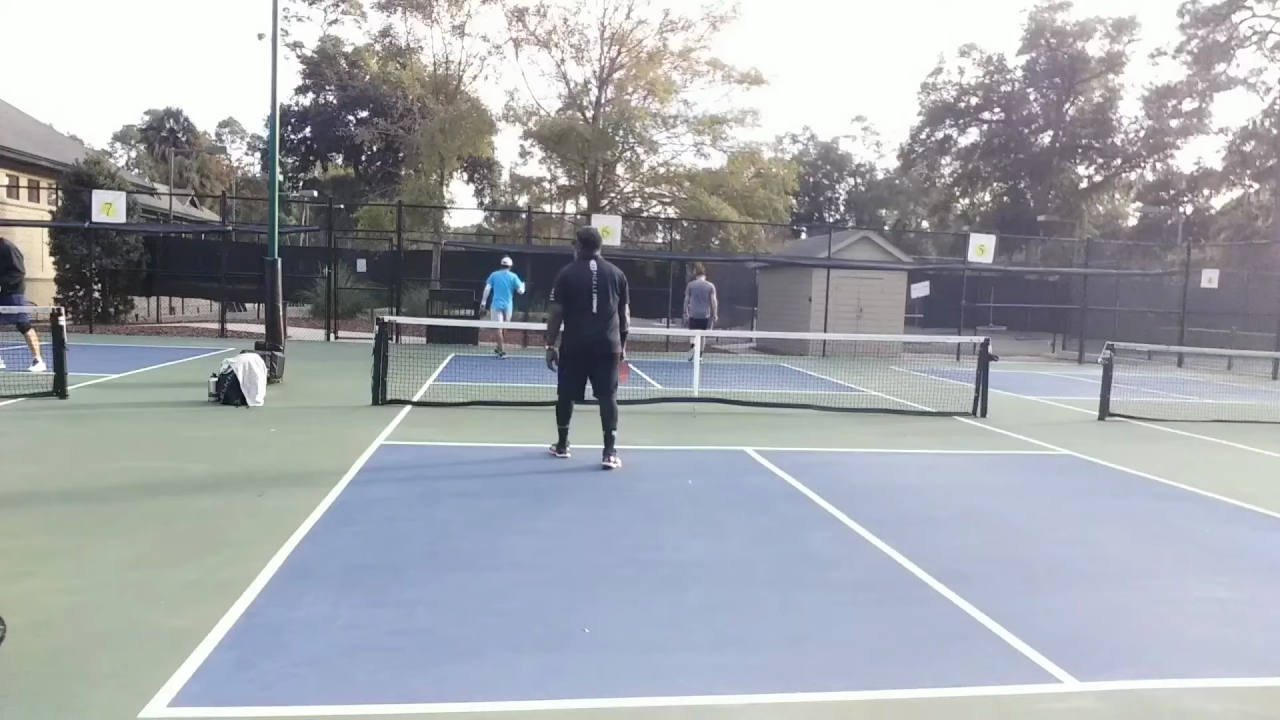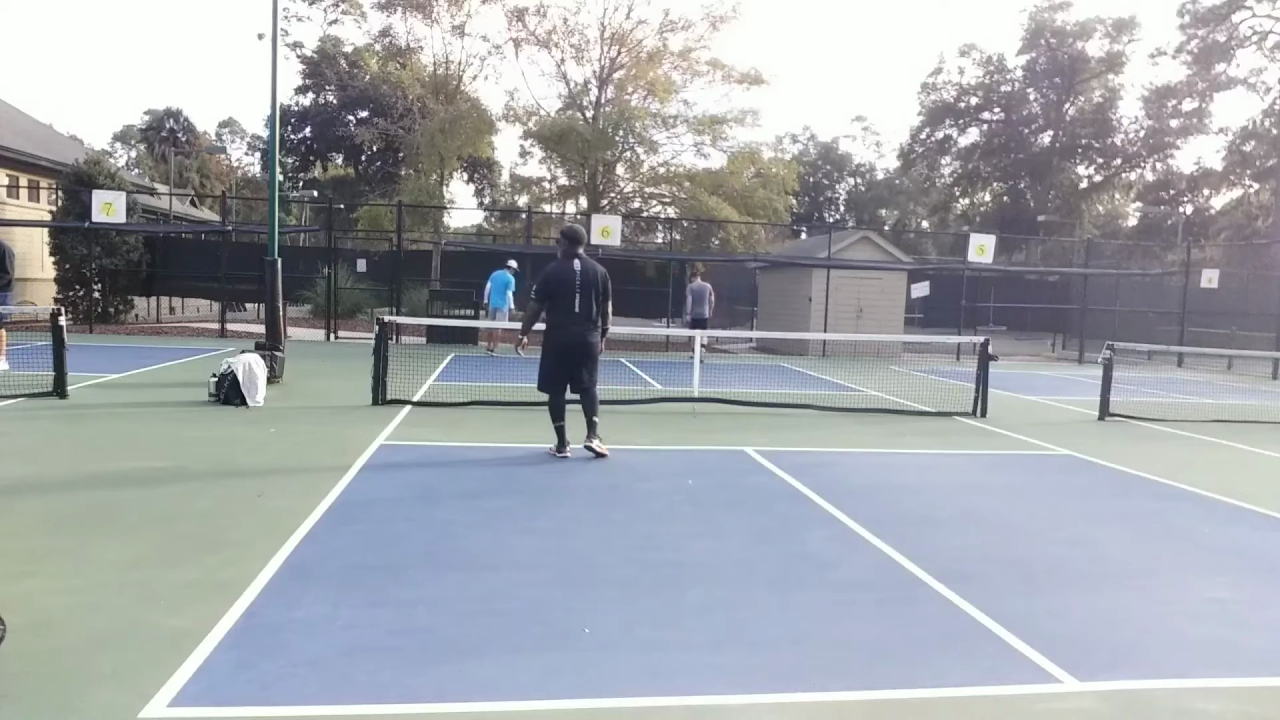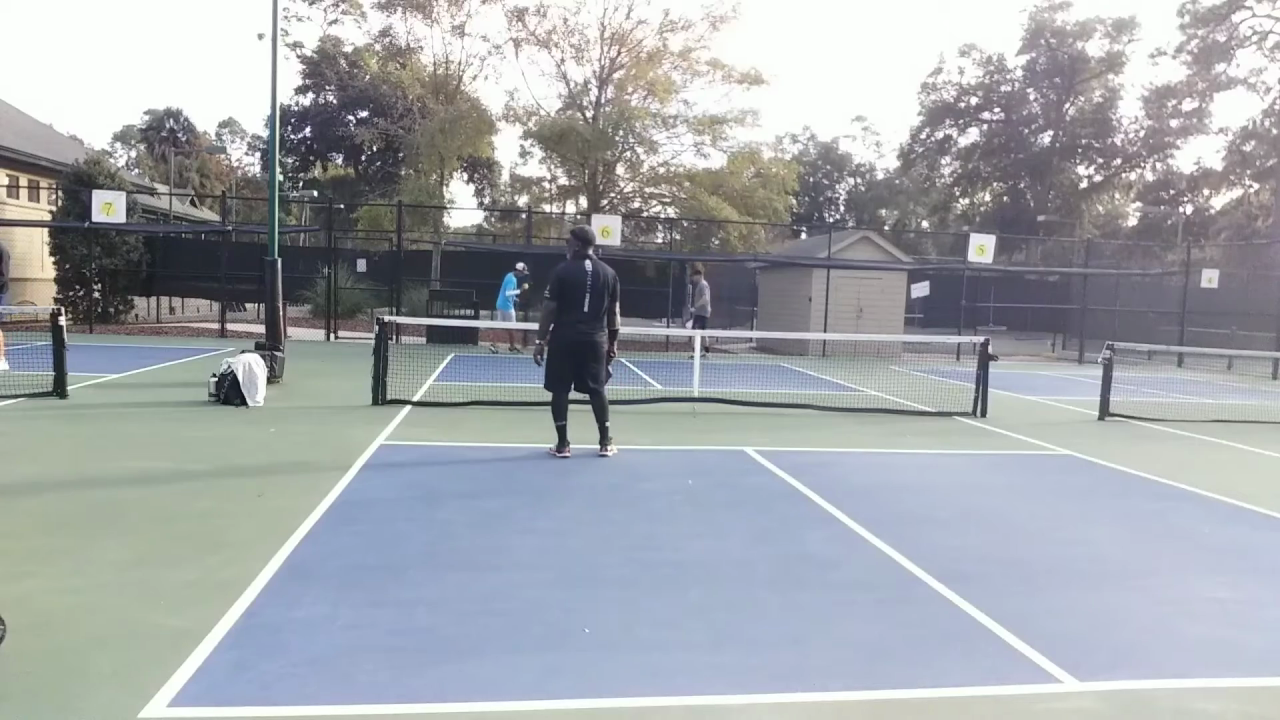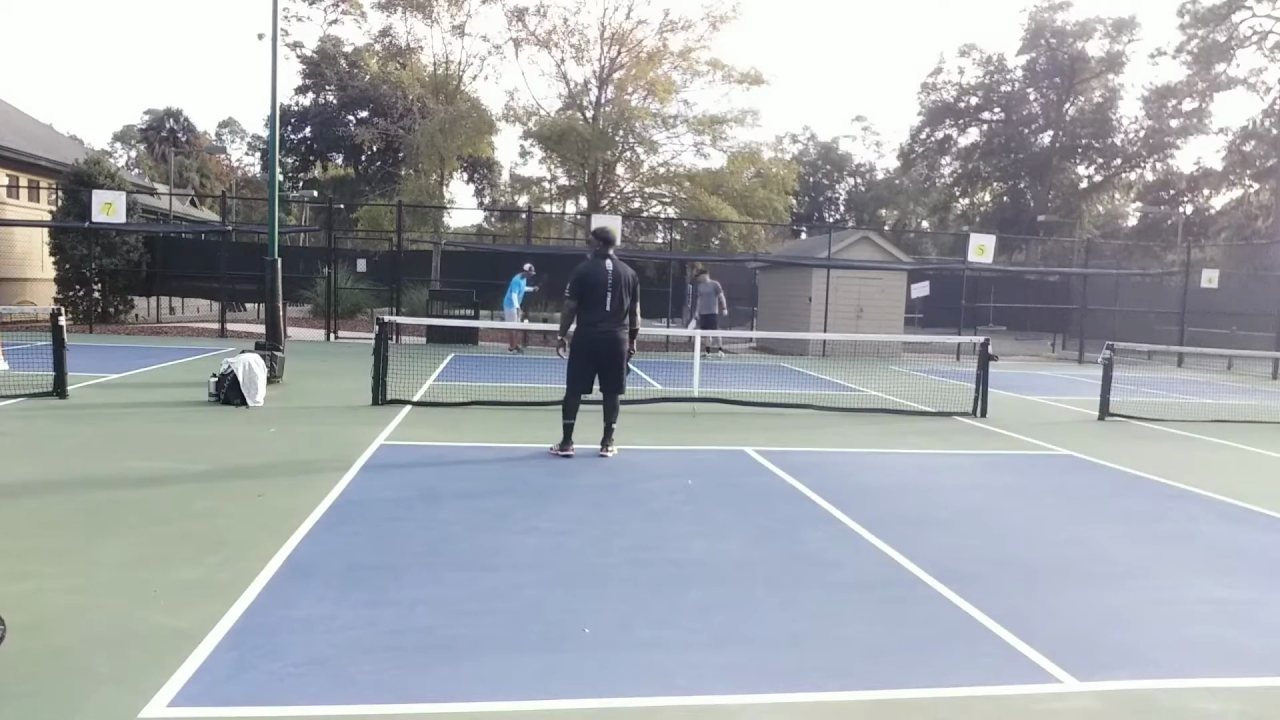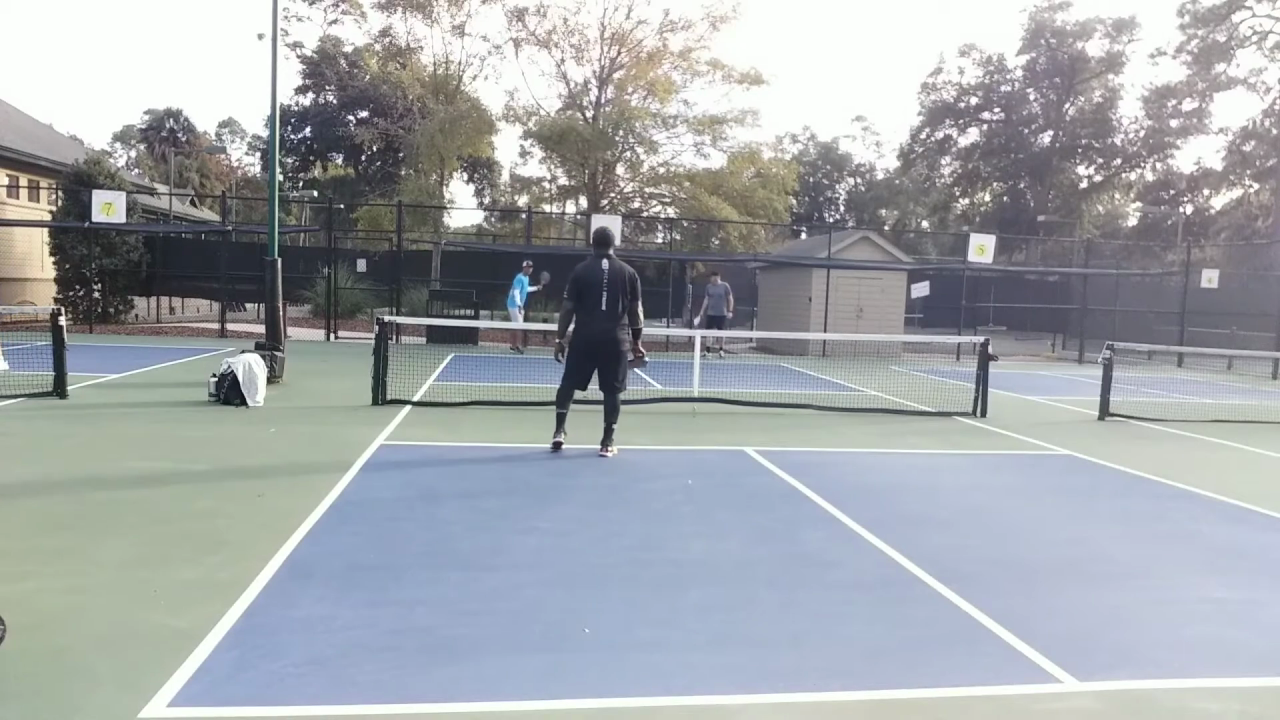
dt=0.5s
person 1, frame 1
left shoulder: (567, 273)
right shoulder: (616, 274)
left elbow: (556, 313)
right elbow: (624, 314)
left wrist: (550, 345)
right wrist: (622, 345)
left hip: (574, 344)
right hip: (607, 344)
left knee: (566, 394)
right knee: (607, 396)
left ankle: (562, 445)
right ankle: (609, 452)
person 1, frame 2
left shoulder: (551, 271)
right shoulder: (599, 272)
left elbow: (535, 308)
right elbow: (606, 310)
left wrist: (523, 334)
right wrist: (602, 337)
left hip: (557, 341)
right hip: (588, 340)
left knee: (556, 391)
right knee: (587, 388)
left ankle: (562, 444)
right ankle: (592, 436)
person 1, frame 3
left shoulder: (563, 271)
right shoulder: (609, 273)
left elbow: (549, 309)
right elbow: (614, 312)
left wrist: (540, 340)
right wrist: (612, 342)
left hip: (564, 340)
right hip: (595, 340)
left knee: (560, 390)
right knee: (597, 390)
left ankle: (562, 444)
right ankle: (605, 442)
person 1, frame 4
left shoulder: (583, 270)
right shoulder: (629, 273)
left elbow: (570, 307)
right elbow: (634, 311)
left wrist: (561, 336)
right wrist: (631, 340)
left hip: (586, 339)
right hip: (617, 340)
left knee: (574, 390)
right knee: (612, 392)
left ankle: (566, 442)
right ankle: (607, 443)
person 1, frame 5
left shoulder: (580, 271)
right shoulder: (629, 273)
left elbow: (567, 308)
right elbow: (636, 311)
left wrist: (560, 339)
right wrist: (636, 341)
left hip: (584, 338)
right hip: (616, 340)
left knee: (568, 384)
right knee: (612, 391)
left ankle: (559, 431)
right ankle: (607, 443)
